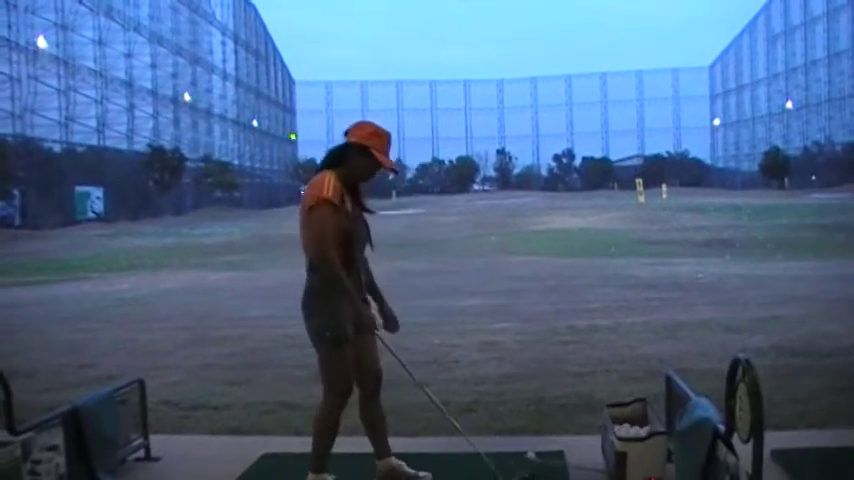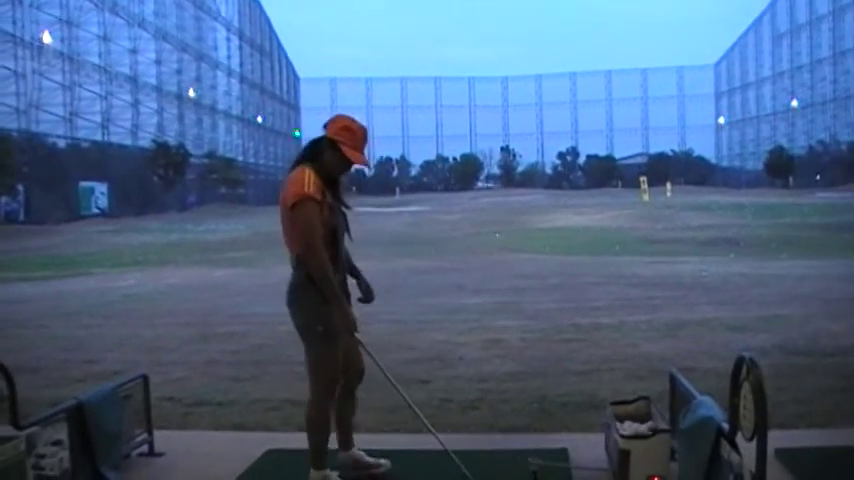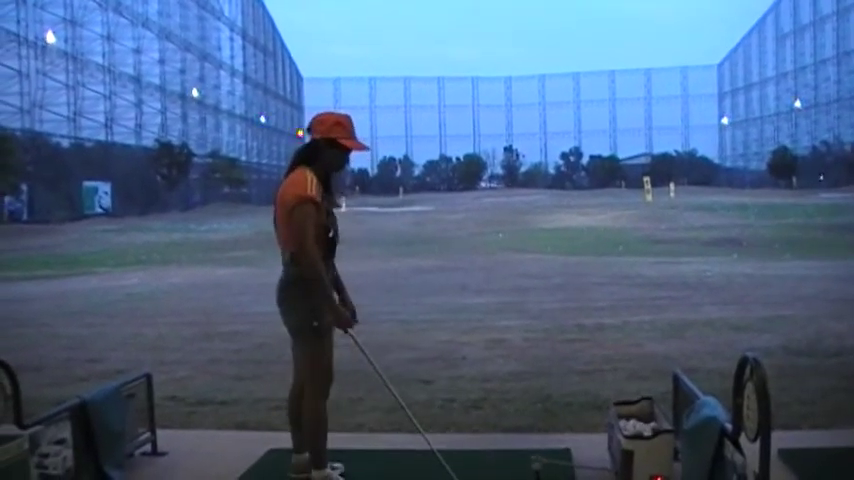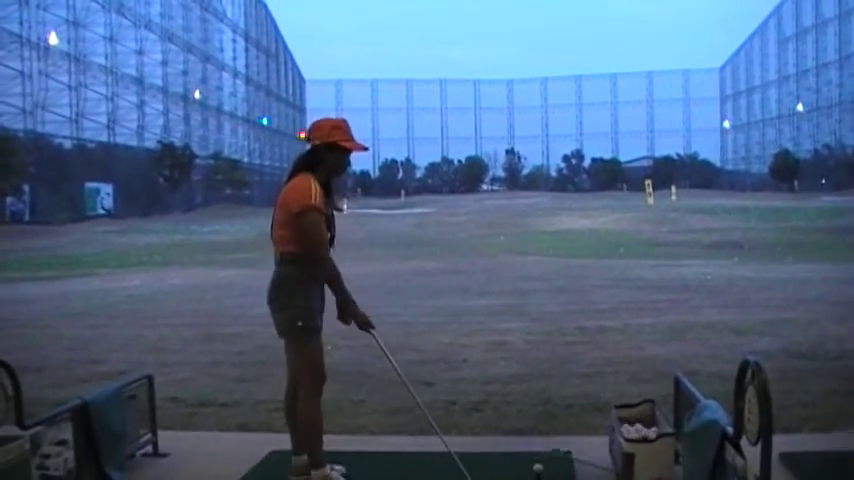
dt=0.4s
person 1, frame 1
left shoulder: (347, 193)
right shoulder: (325, 188)
right elbow: (325, 256)
left wrist: (379, 302)
right wrist: (358, 307)
left hip: (349, 298)
right hip: (328, 299)
left knee: (372, 381)
right knee: (338, 392)
person 1, frame 2
left shoulder: (324, 185)
right shoulder: (305, 184)
right elbow: (313, 253)
left wrist: (359, 277)
right wrist: (342, 306)
left hip: (329, 293)
right hip: (313, 295)
left knee: (352, 374)
right knee: (325, 386)
person 1, frame 3
left shoulder: (314, 184)
right shoulder: (305, 185)
right elbow: (307, 254)
left wrist: (343, 294)
right wrist: (334, 305)
left hip: (307, 291)
right hip: (305, 293)
left knee: (305, 380)
right knee: (318, 383)
person 1, frame 4
left shoulder: (314, 188)
right shoulder: (307, 191)
right elbow: (321, 257)
left wrist: (344, 300)
right wrist: (350, 306)
left hip: (300, 290)
right hip: (296, 291)
left knee: (300, 381)
right knee: (312, 383)
